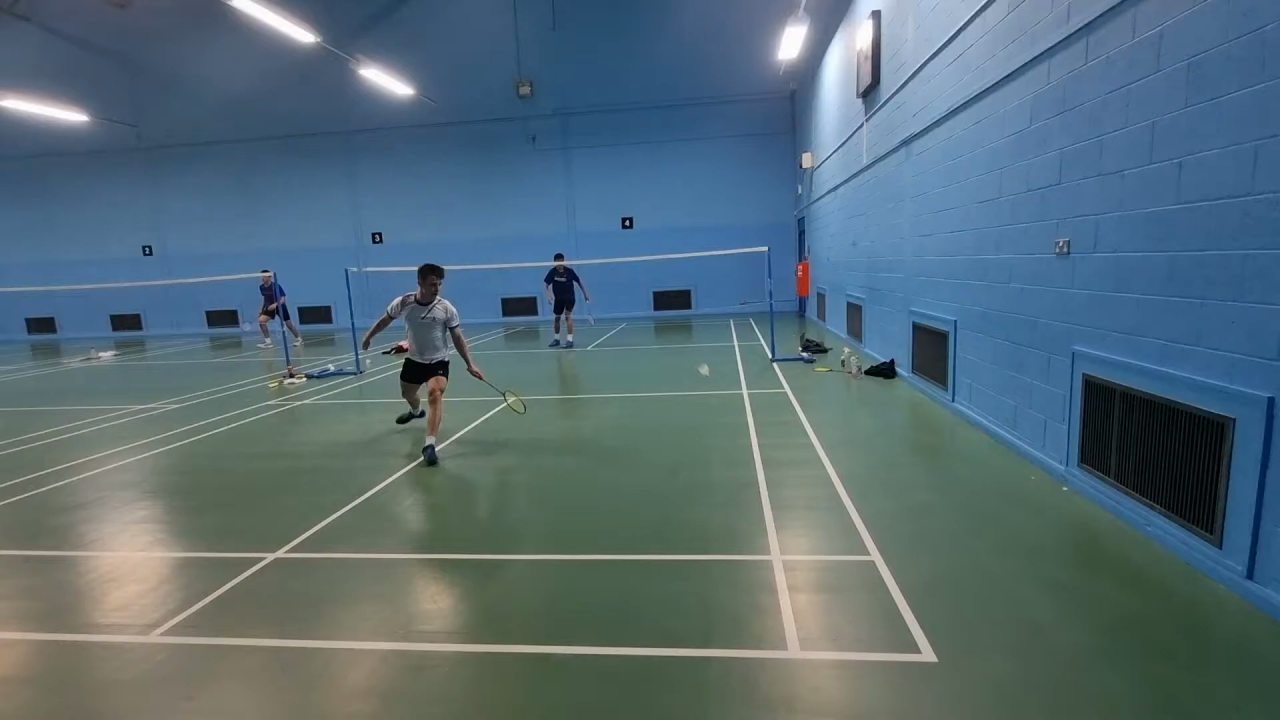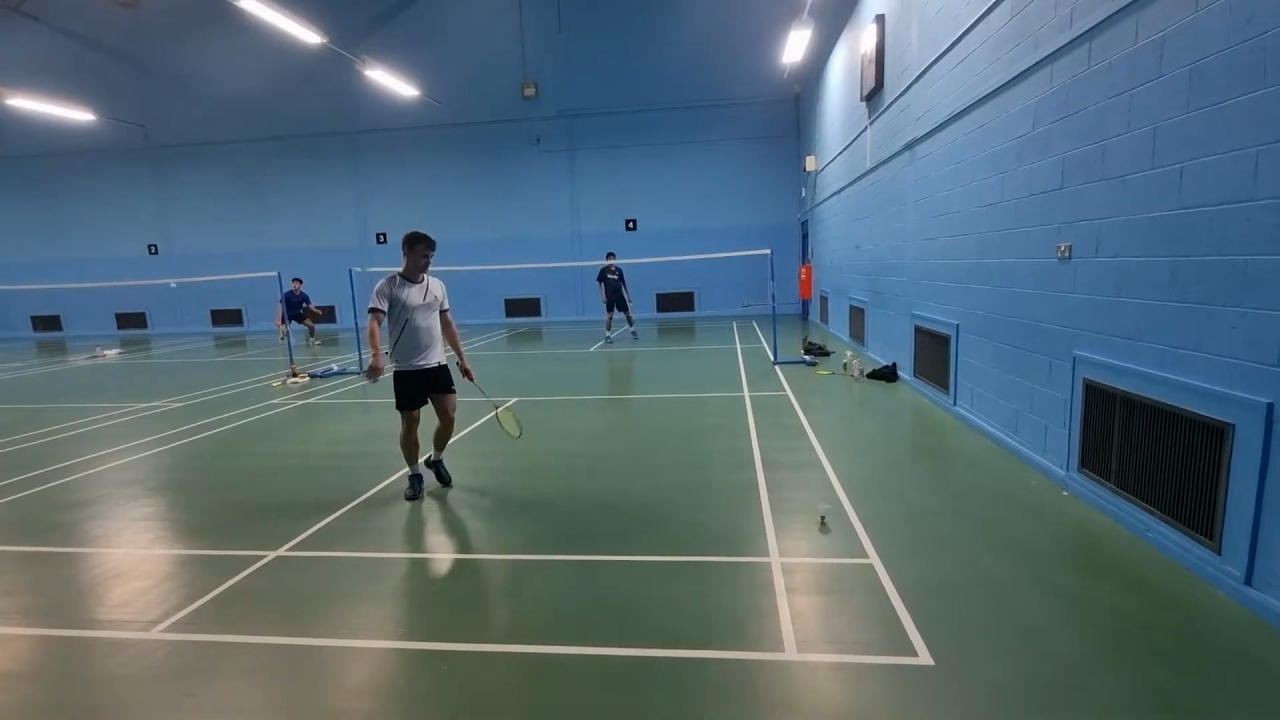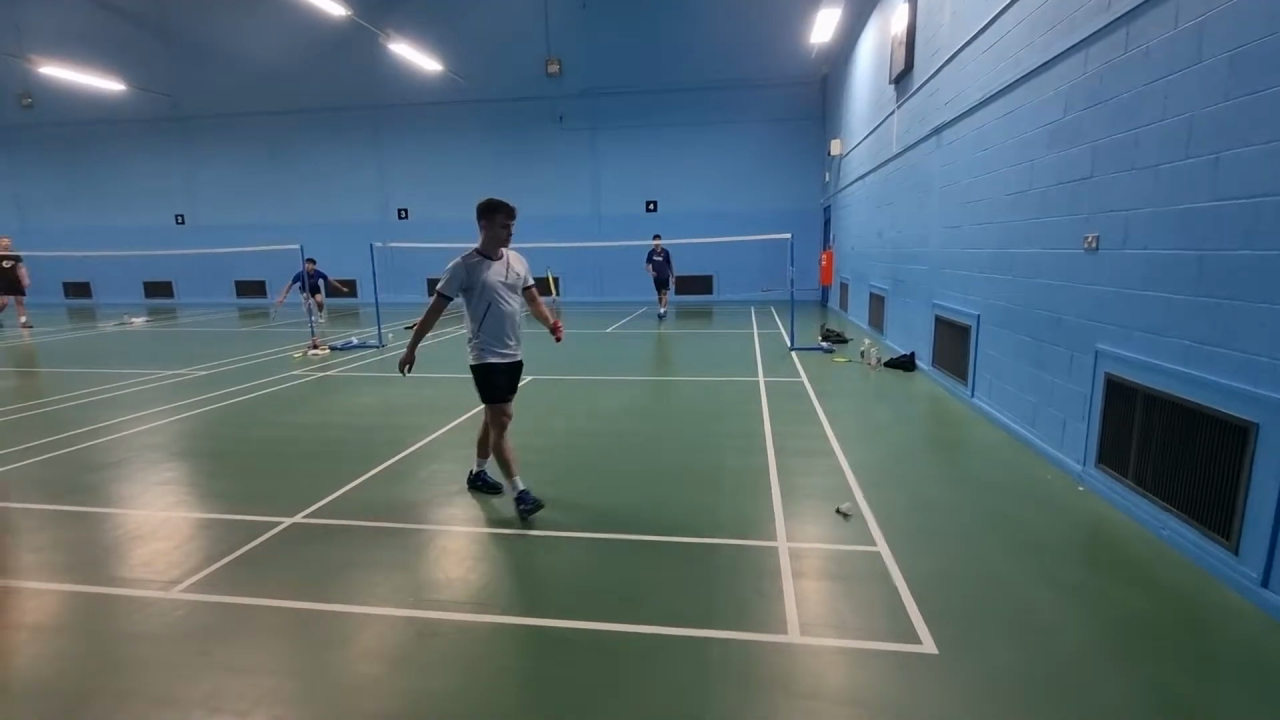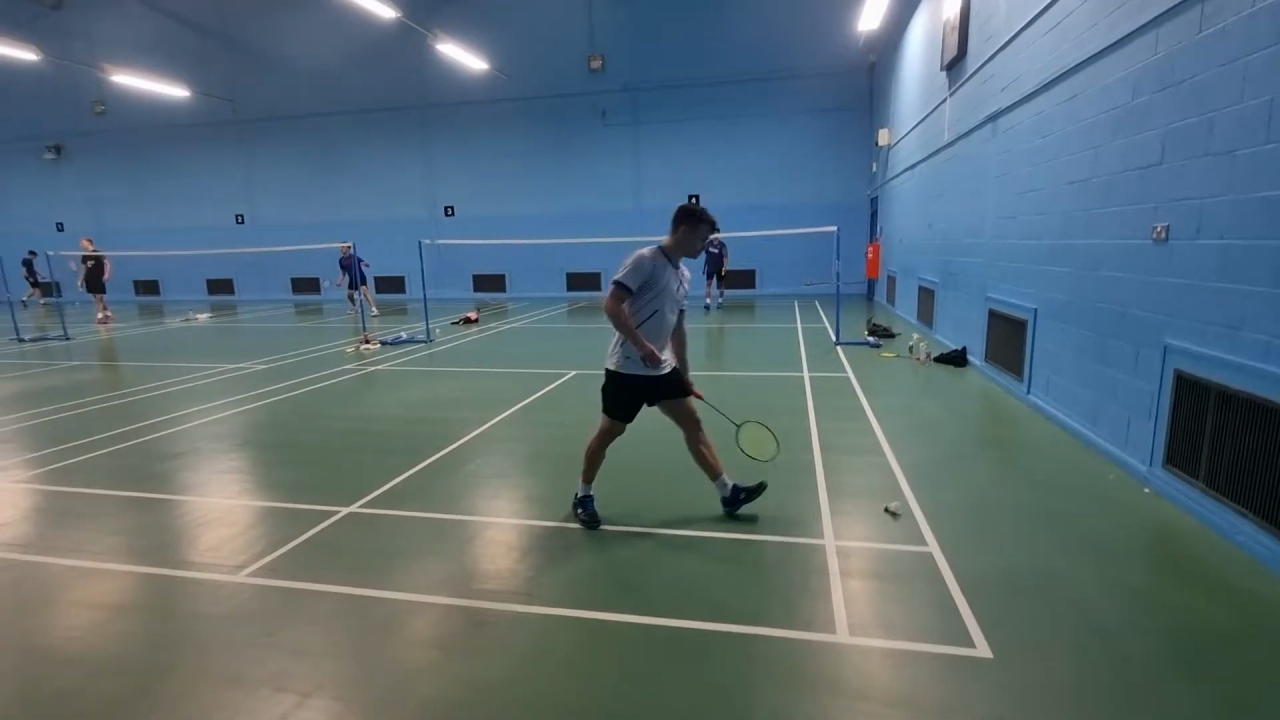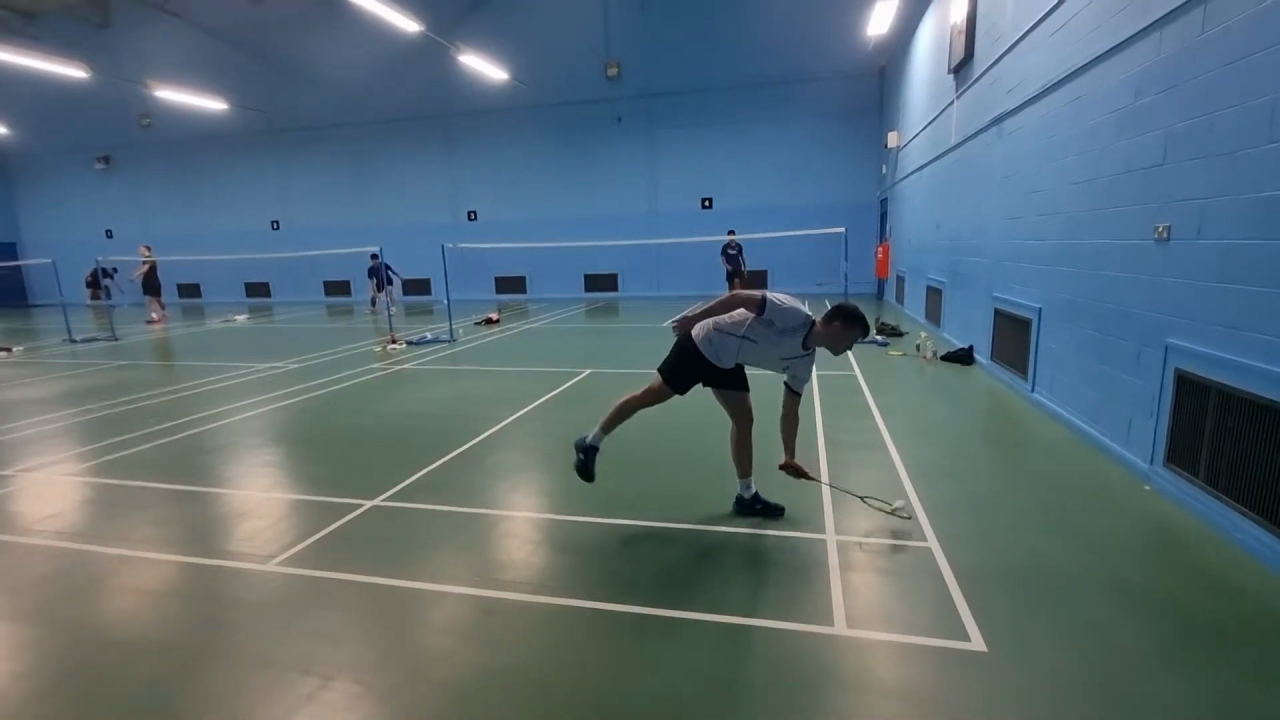
dt=0.7s
person 1, frame 1
left shoulder: (446, 308)
right shoulder: (403, 303)
left elbow: (458, 338)
right elbow: (386, 319)
left wrist: (470, 364)
right wrist: (369, 336)
left hip: (437, 360)
right hip: (415, 359)
left knee: (434, 393)
right knee: (407, 393)
left ankle: (430, 445)
right ankle: (416, 410)
person 1, frame 2
left shoulder: (437, 286)
right shoulder: (387, 287)
left elbow: (447, 324)
right elbow: (374, 323)
left wrist: (462, 359)
right wrist: (376, 356)
left hip: (437, 365)
right hip: (406, 369)
left knee: (448, 418)
right knee: (410, 424)
left ankle: (436, 460)
right ankle: (415, 475)
person 1, frame 3
left shoulder: (518, 261)
right shoulder: (463, 267)
left elbow: (534, 301)
right elbow: (435, 310)
left wrist: (551, 323)
right wrist: (411, 349)
left hip: (513, 356)
right hip: (487, 358)
left knee: (494, 418)
right knee: (500, 421)
left ankle: (479, 472)
right ankle: (520, 493)
person 1, frame 4
left shoulder: (683, 275)
right shoulder: (645, 260)
right elbow: (612, 306)
left wrist: (684, 374)
right wrist: (641, 345)
left hip: (663, 368)
right hip: (628, 368)
left knee: (693, 423)
right knee: (610, 432)
left ankle: (728, 492)
right ankle: (583, 496)
person 1, frame 5
left shoulder: (804, 362)
right shoulder: (792, 313)
left elbow: (791, 409)
right elbow: (737, 298)
left wrist: (789, 458)
right wrist: (693, 318)
left hip: (727, 363)
right hip: (703, 347)
left knee: (743, 420)
right knee: (650, 397)
left ankle: (746, 494)
right ankle: (592, 443)
